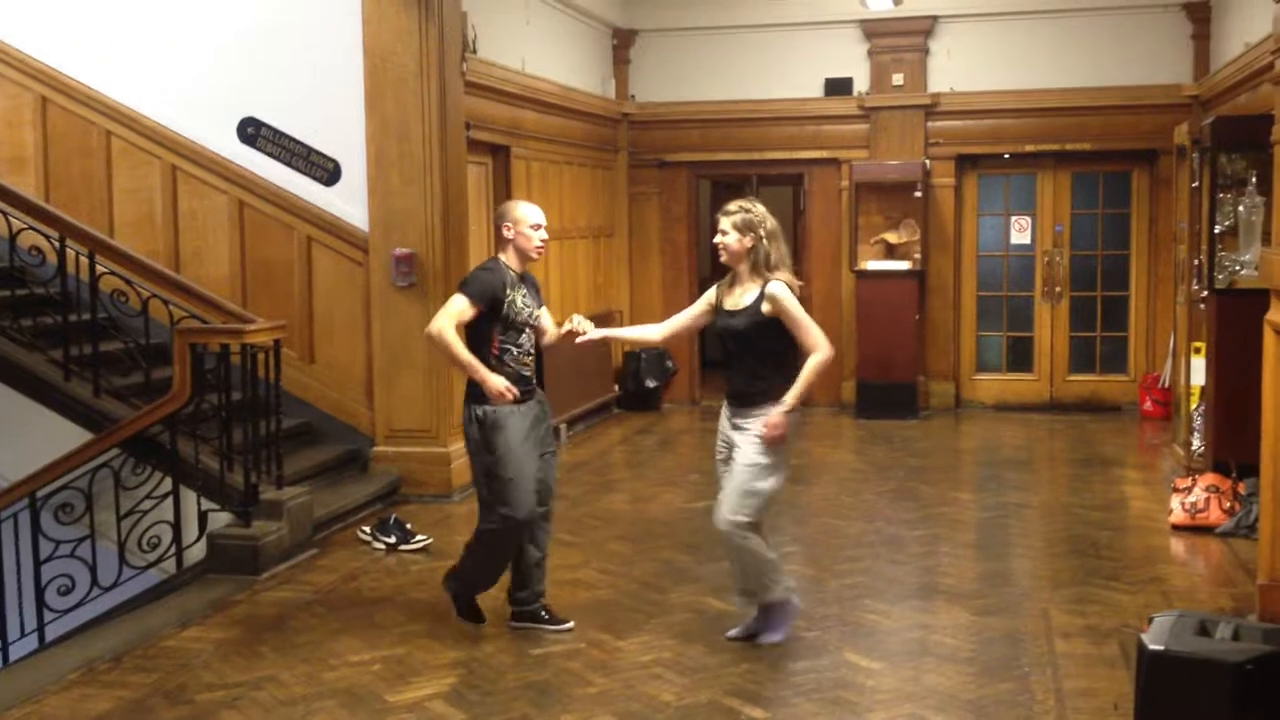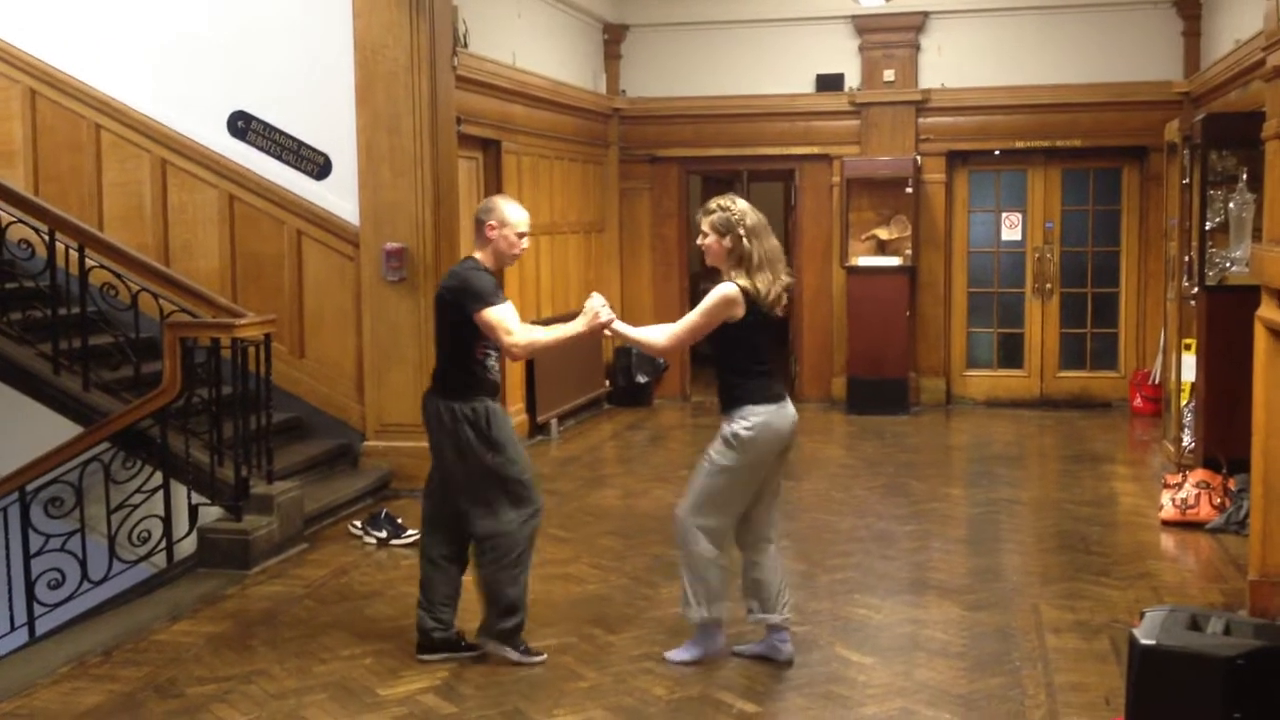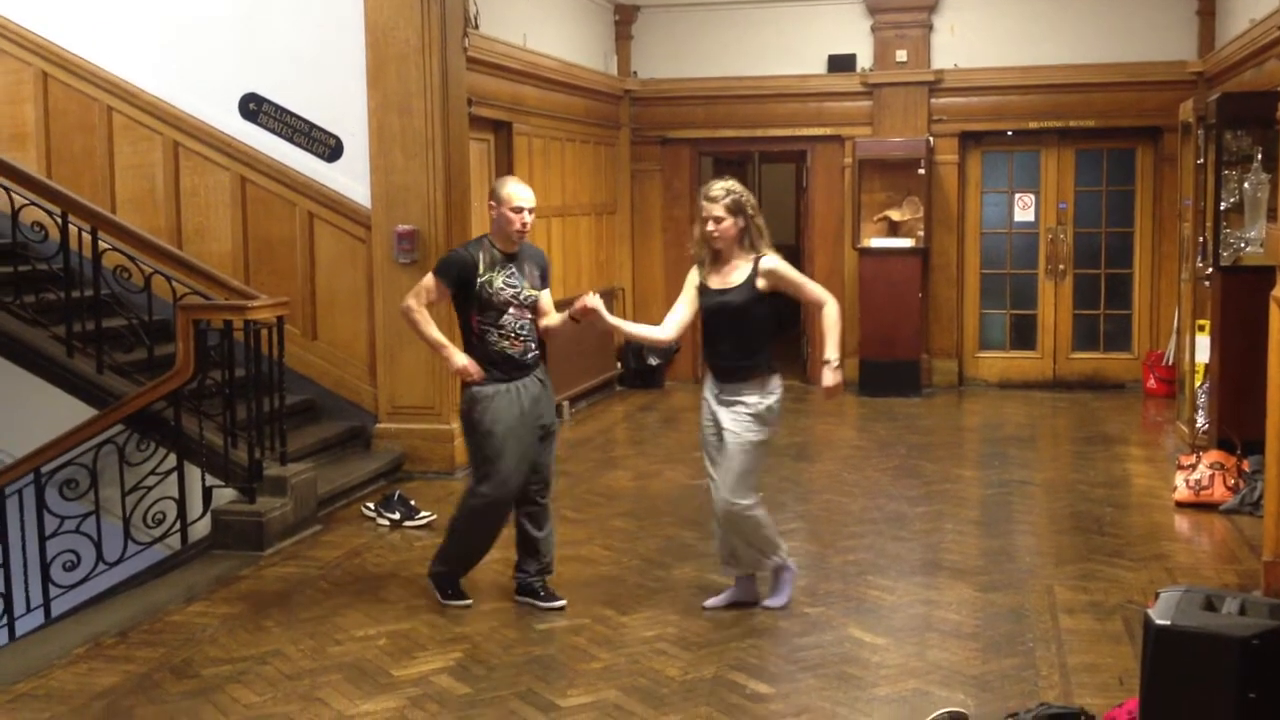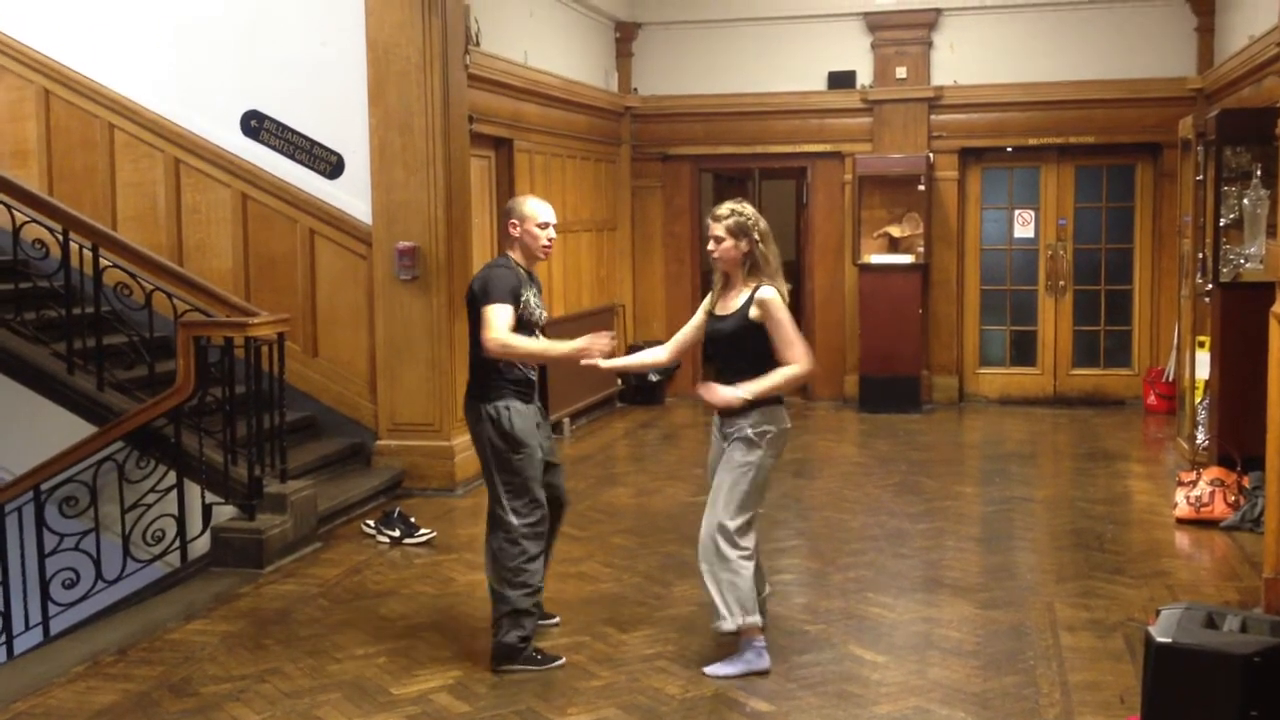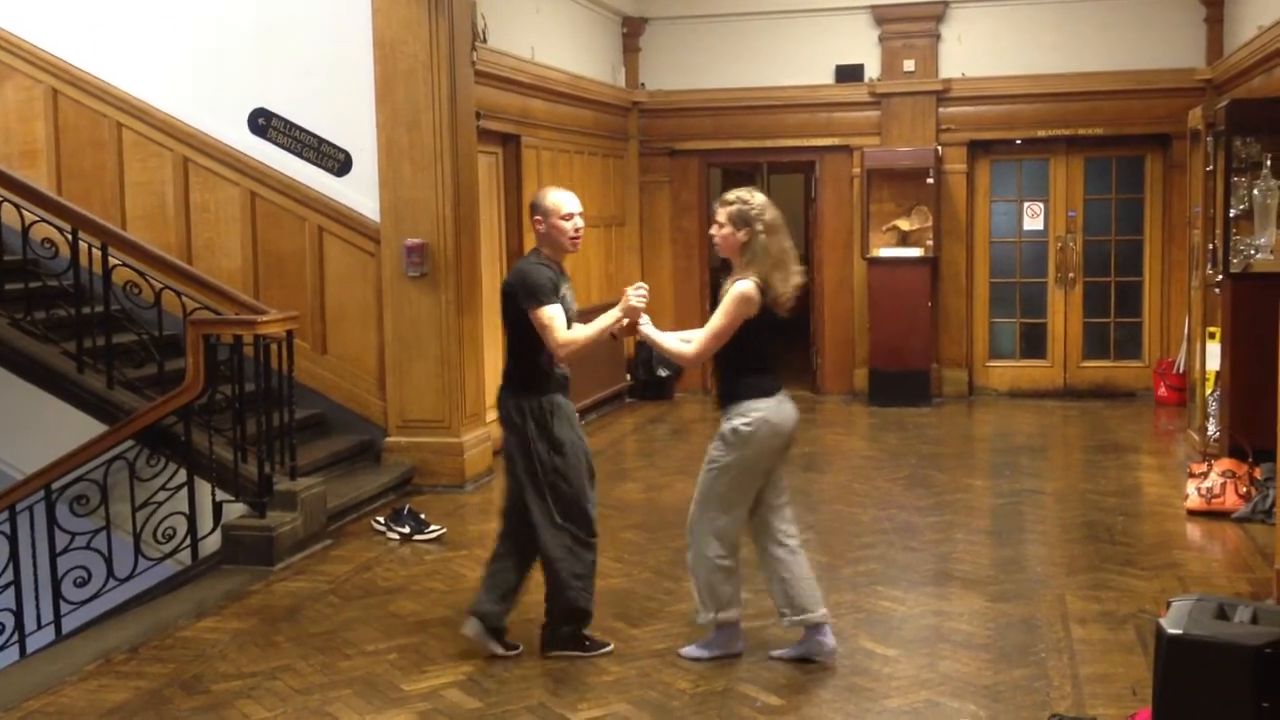
dt=1s
person 1, frame 1
left shoulder: (775, 291)
right shoulder: (721, 292)
left elbow: (822, 352)
right elbow: (664, 332)
left wrist: (786, 409)
right wrist: (604, 332)
left hip: (768, 422)
right hip: (732, 417)
left knee: (732, 519)
right knee: (738, 522)
left ankle: (779, 600)
right ankle: (764, 609)
person 1, frame 2
left shoulder: (730, 294)
right shoulder: (756, 289)
left elbow: (668, 344)
right elbow: (680, 328)
left wrist: (614, 325)
right wrist: (618, 326)
left hip: (751, 422)
right hip: (775, 415)
left knee: (696, 520)
right knee: (757, 531)
left ankle: (708, 630)
right ankle: (777, 634)
person 1, frame 3
left shoulder: (766, 267)
right shoulder: (700, 272)
left elbow: (828, 304)
right elbow: (668, 332)
left wrist: (830, 361)
right wrist: (610, 320)
left hip: (754, 394)
right hip: (715, 391)
left knee: (734, 499)
right knee: (726, 495)
left ankle: (780, 565)
right ankle: (744, 580)
person 1, frame 4
left shoulder: (765, 297)
right shoulder: (717, 297)
left elbow: (799, 365)
right elbow: (669, 351)
left wrist: (740, 393)
right wrist: (608, 363)
left hip: (756, 425)
right hip: (728, 424)
left knee: (723, 530)
right knee: (732, 524)
left ankle: (751, 647)
right ankle: (751, 601)
person 1, frame 5
left shoulder: (745, 289)
right shoulder: (756, 284)
left elbow: (695, 354)
right elbow: (711, 338)
left wrist: (647, 331)
right wrist: (654, 329)
left hip: (752, 417)
right hip: (772, 411)
left knee: (710, 527)
right knee: (774, 527)
left ankle: (726, 630)
right ankle: (815, 631)
person 2, frame 1
left shoulder: (527, 282)
right shoulder: (487, 279)
left elbow: (545, 335)
right elbow: (438, 329)
left wrist: (571, 325)
right wrist: (483, 377)
left hip: (531, 404)
right hip: (495, 411)
left knee: (536, 507)
right knee: (511, 509)
left ankle: (527, 604)
right ankle: (463, 584)
person 2, frame 2
left shoulder: (481, 280)
right shoulder: (470, 281)
left elbow: (510, 336)
right elbow: (515, 344)
left wrist: (573, 326)
right wrist: (580, 327)
left hip: (455, 408)
right hip: (468, 411)
left knee: (449, 521)
right knee: (515, 511)
left ankle: (435, 633)
right ankle: (502, 628)
person 2, frame 3
left shoulder: (536, 259)
right shoulder: (466, 259)
right elbow: (412, 305)
left wrist: (572, 314)
right wrist: (449, 351)
left hip: (534, 381)
right hip: (491, 388)
left knee: (536, 485)
right knee: (496, 487)
left ankle: (531, 578)
right ankle: (445, 572)
person 2, frame 4
left shoulder: (529, 279)
right shoulder: (498, 277)
right elbow: (495, 342)
left wrist: (578, 351)
right wrist: (572, 347)
left hip: (524, 405)
right hip: (499, 408)
left knee: (551, 504)
right knee: (520, 519)
left ankle: (526, 605)
right ankle: (512, 643)
person 2, frame 5
left shoulder: (552, 271)
right shoulder: (533, 275)
left elbow: (568, 333)
right elbow: (561, 345)
left wrist: (619, 325)
right wrist: (618, 313)
left hip: (536, 402)
right hip: (537, 405)
left knee: (528, 517)
right knee: (568, 518)
left ankle: (488, 617)
right ankle: (564, 631)
